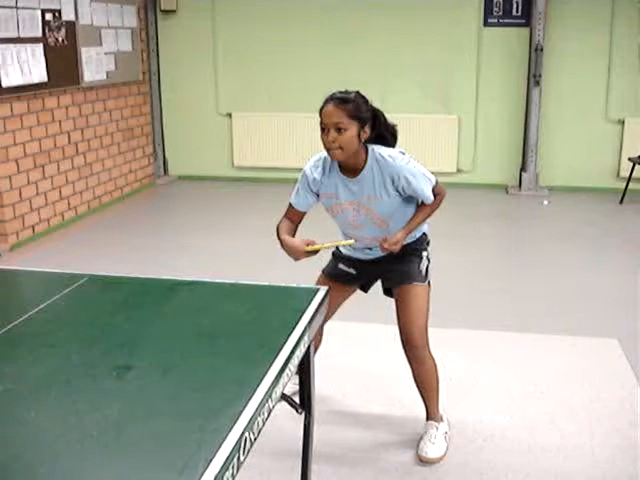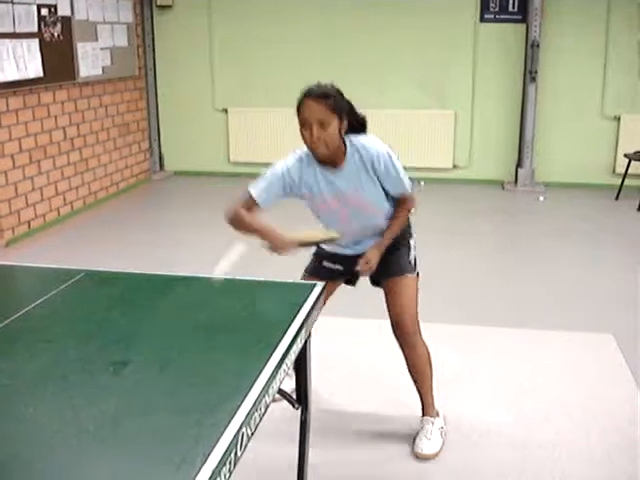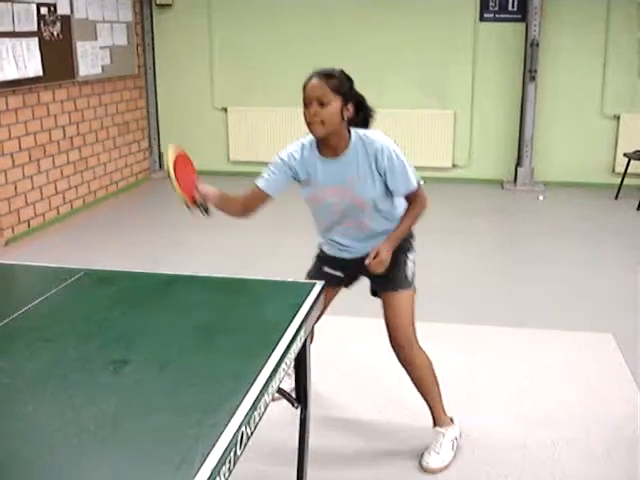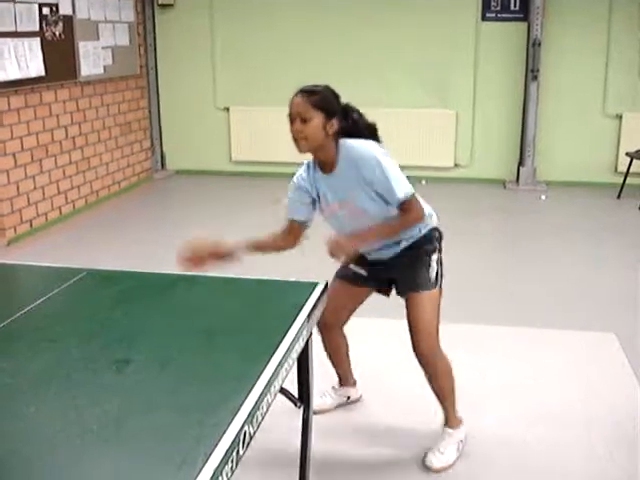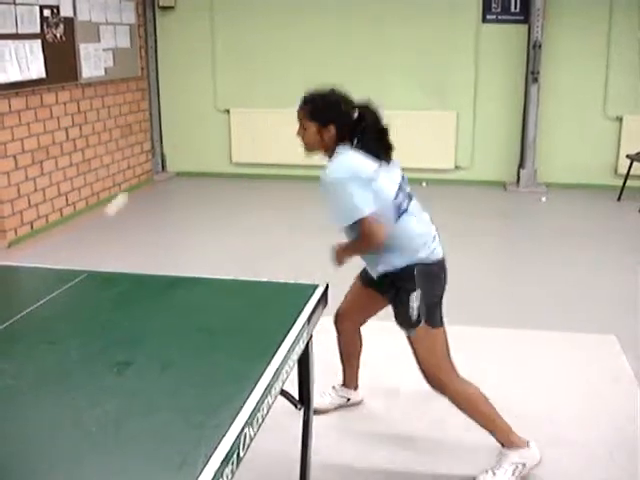
dt=0.4s
person 1, frame 1
left shoulder: (394, 165)
right shoulder: (317, 170)
left elbow: (437, 195)
right elbow: (288, 220)
left wrist: (405, 231)
right wrist: (288, 241)
left hip: (405, 250)
right hip: (353, 251)
left knee: (414, 340)
left ankle: (435, 421)
person 1, frame 2
left shoulder: (373, 153)
right shoulder: (293, 169)
left elbow: (406, 203)
right elbow: (238, 212)
left wrist: (380, 248)
right wrist: (267, 233)
left hip: (389, 242)
right hip: (335, 248)
left knee: (406, 330)
left ankle: (430, 416)
person 1, frame 3
left shoulder: (378, 148)
right shoulder: (297, 157)
left elbow: (418, 201)
right elbow: (245, 205)
left wrist: (388, 244)
right wrist: (210, 193)
left hip: (388, 247)
right hip: (336, 250)
left knee: (403, 343)
left ankle: (445, 425)
person 1, frame 4
left shoulder: (366, 156)
right shoulder: (307, 178)
left elbow: (414, 212)
right elbow: (289, 238)
left wrist: (358, 241)
right wrist: (233, 248)
left hip: (416, 246)
right hip: (366, 252)
left knee: (425, 347)
right knee: (327, 323)
left ankle: (452, 427)
right ankle: (347, 387)
person 1, frame 5
left shoulder: (338, 172)
right shoulder: (366, 156)
left elbow: (376, 236)
left wrist: (346, 249)
left hip: (414, 268)
right hip: (395, 261)
left knee: (440, 376)
right knee: (345, 318)
left ankle: (518, 448)
right ankle: (349, 389)
